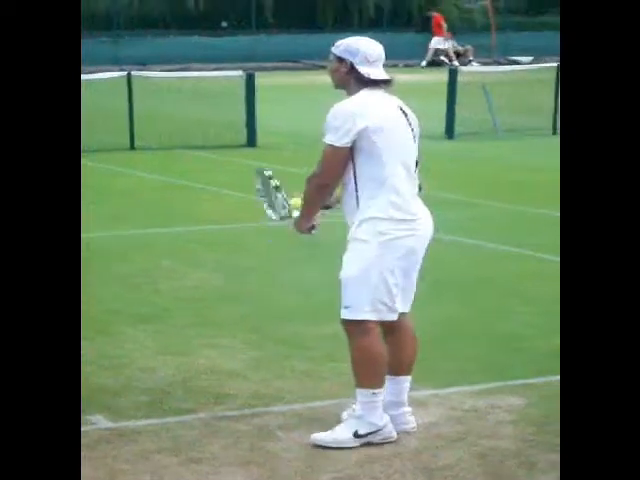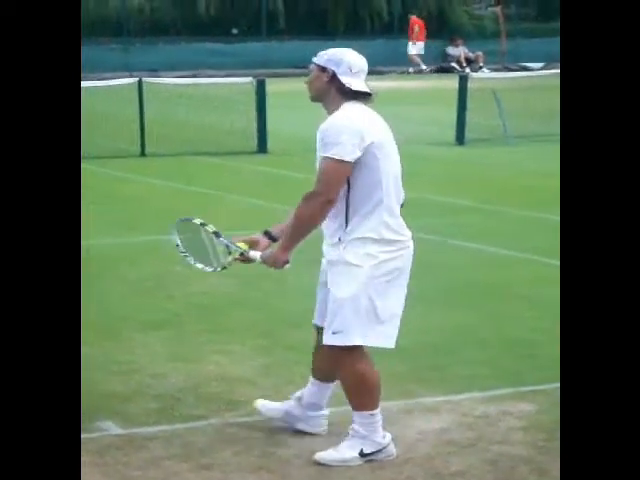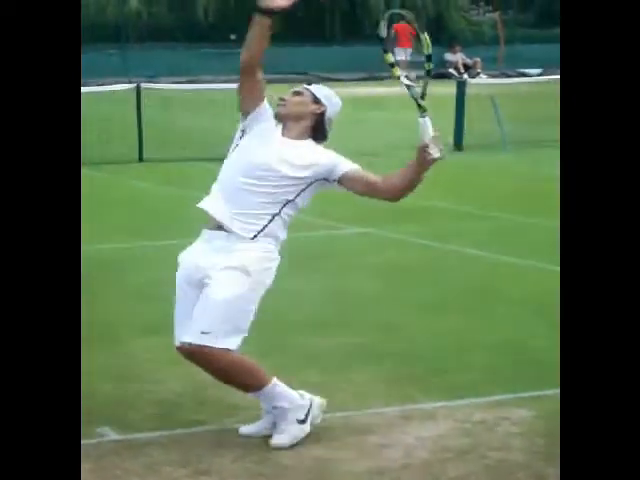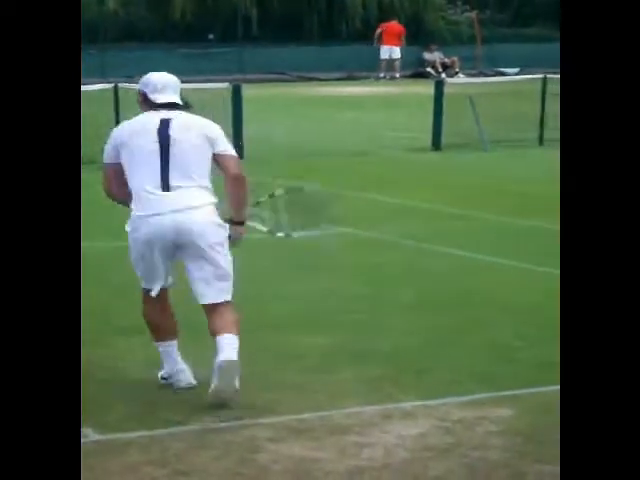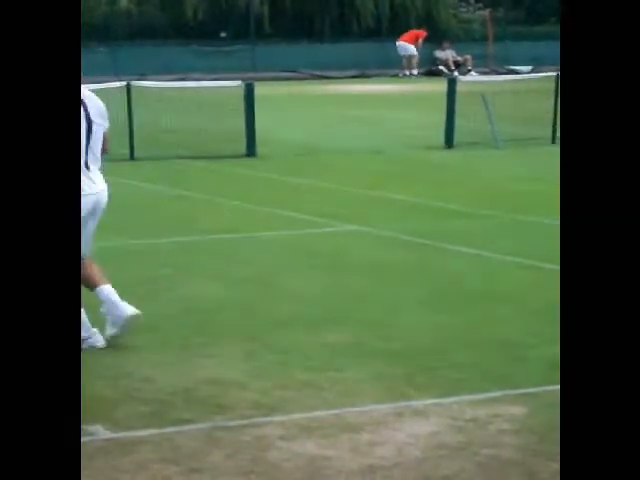
dt=1s
person 1, frame 1
left shoulder: (348, 111)
right shoulder: (397, 108)
left elbow: (325, 178)
left wrist: (306, 215)
right wrist: (328, 200)
left hip: (382, 230)
right hip: (408, 223)
left knee: (362, 321)
right knee: (396, 317)
left ankle: (371, 419)
right ankle: (396, 407)
person 1, frame 2
left shoulder: (347, 123)
right shoulder: (342, 125)
left elbow: (322, 198)
right elbow: (316, 196)
left wrist: (284, 246)
right wrist: (269, 235)
left hip: (369, 251)
right hip: (348, 248)
left knee: (347, 343)
right knee: (328, 332)
left ankle: (371, 437)
right ankle: (308, 409)
person 1, frame 3
left shoulder: (322, 160)
right shoulder: (259, 125)
left elbow: (390, 189)
right elbow: (249, 69)
left wrist: (422, 160)
left hip: (243, 259)
right hip: (204, 248)
left knee: (206, 348)
right knee: (192, 346)
left ankle: (292, 406)
right ankle: (280, 408)
person 1, frame 4
left shoulder: (122, 132)
right shoulder: (207, 127)
left elbow: (113, 189)
right elbow: (235, 175)
right wrist: (237, 221)
left hip: (149, 222)
right hip: (199, 218)
left knee: (153, 293)
right knee: (218, 304)
left ankle: (175, 368)
right ankle: (227, 357)
person 1, frame 5
right shoulder: (92, 100)
left hip: (83, 195)
right hip: (96, 191)
left knee: (81, 260)
right knee: (82, 259)
left ankle: (86, 334)
right ankle: (116, 307)
